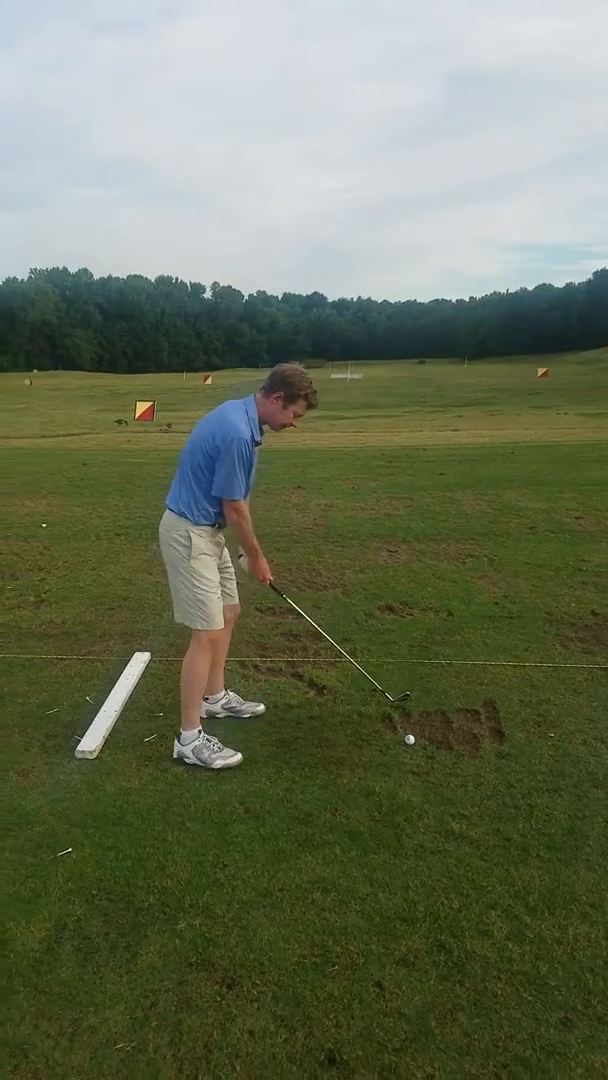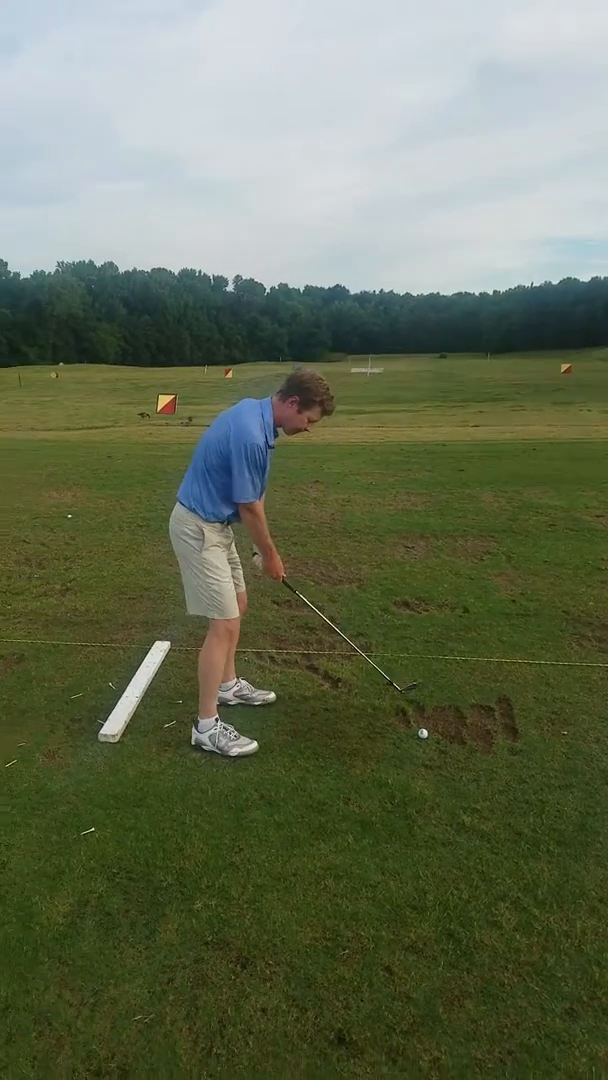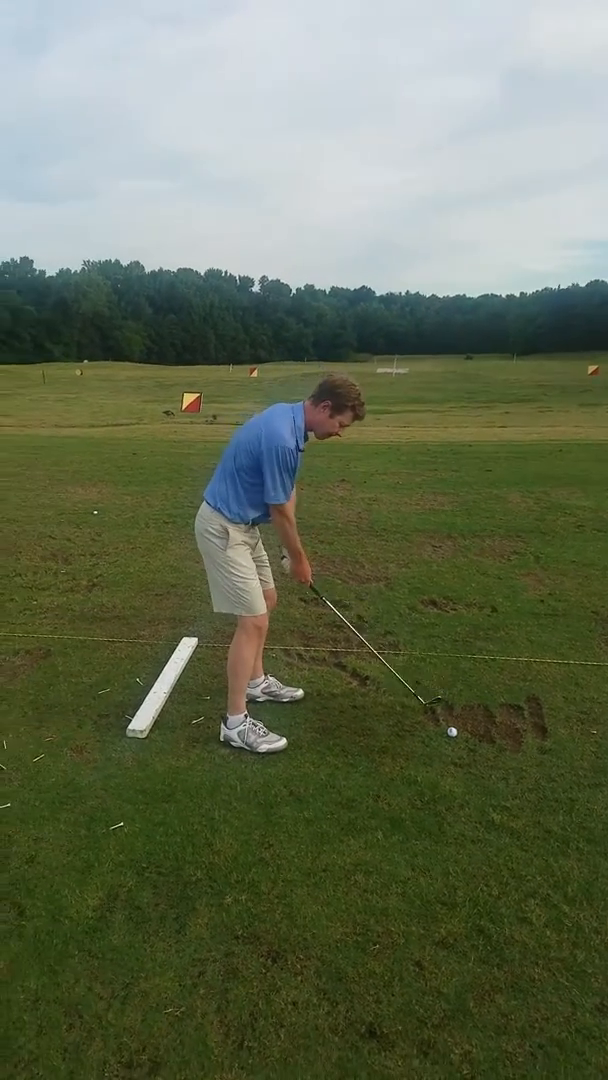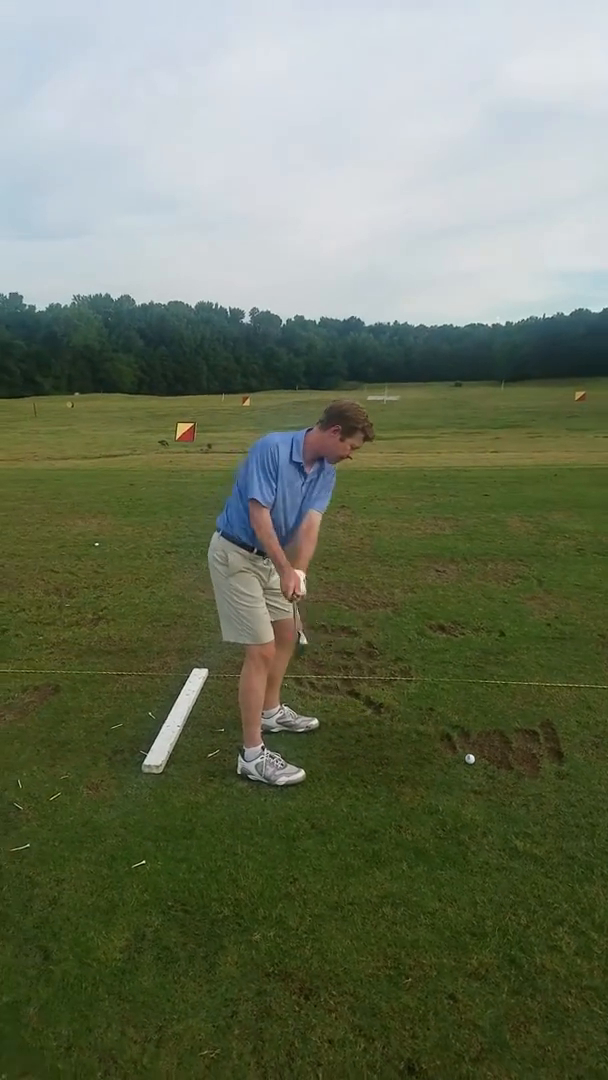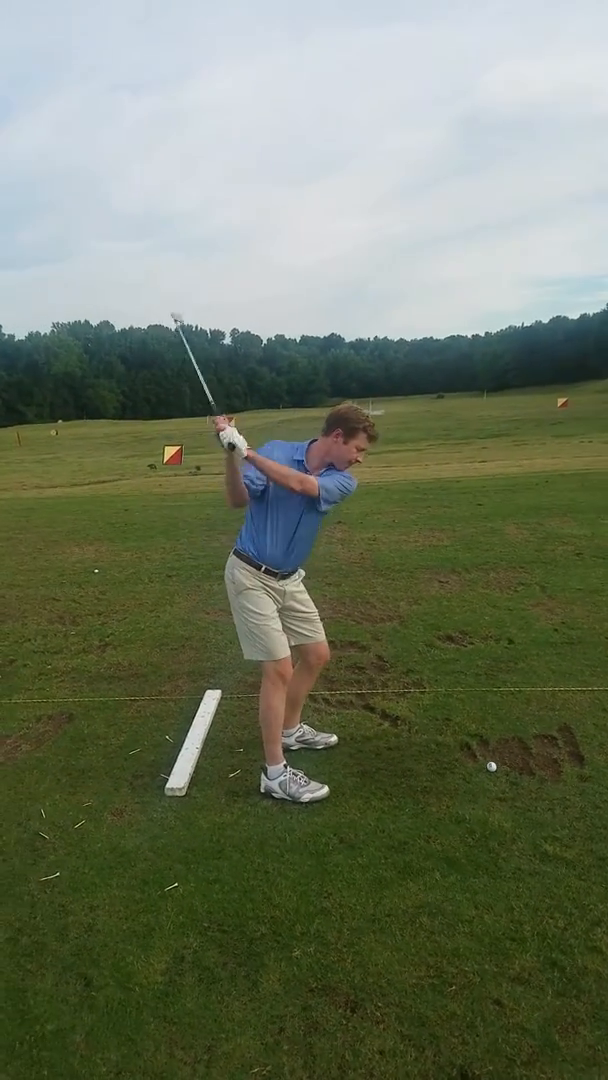
dt=0.3s
person 1, frame 1
left shoulder: (238, 413)
right shoulder: (238, 433)
right elbow: (234, 507)
right wrist: (256, 557)
left hip: (205, 529)
right hip: (190, 534)
left knee: (229, 612)
right knee: (210, 634)
left ankle: (214, 696)
right ankle: (190, 736)
person 1, frame 2
left shoulder: (253, 409)
right shoulder: (251, 438)
right elbow: (250, 507)
left wrist: (261, 546)
right wrist: (270, 555)
left hip: (214, 523)
right hip: (198, 528)
left knee: (236, 605)
right knee: (224, 623)
left ankle: (228, 685)
right ankle: (207, 725)
person 1, frame 3
left shoulder: (288, 416)
right shoulder: (281, 439)
left elbow: (288, 494)
right elbow: (280, 510)
left wrist: (292, 550)
right wrist: (299, 559)
left hip: (242, 523)
right hip: (223, 527)
left knee: (265, 601)
right knee: (253, 620)
left ankle: (255, 681)
right ankle: (235, 722)
person 1, frame 4
left shoulder: (326, 473)
right shoulder: (271, 447)
left elbow: (312, 522)
right elbow: (258, 511)
left wrist: (299, 572)
right wrist: (284, 570)
left hip: (268, 556)
right hip: (236, 554)
left knee: (287, 630)
right knee: (262, 650)
left ankle: (271, 711)
right ankle: (252, 755)
person 1, frame 5
left shoulder: (342, 481)
right shoulder: (275, 451)
left elbow: (299, 484)
right elbow: (236, 499)
left wrist: (246, 451)
right wrist: (234, 452)
left hip: (288, 578)
right hip: (249, 575)
left knee: (317, 655)
right knee: (279, 669)
left ankle: (290, 729)
right ankle: (275, 772)
